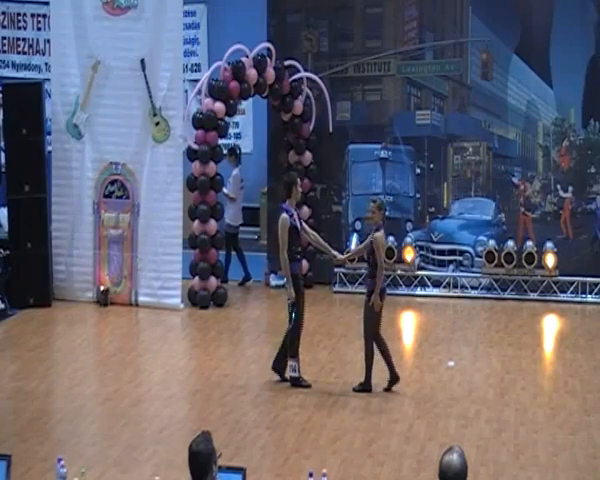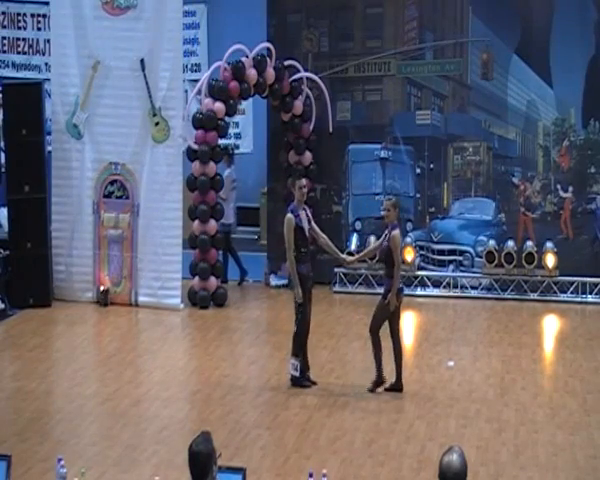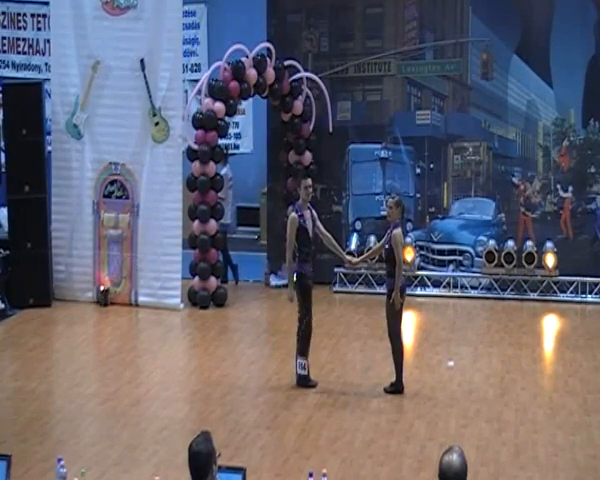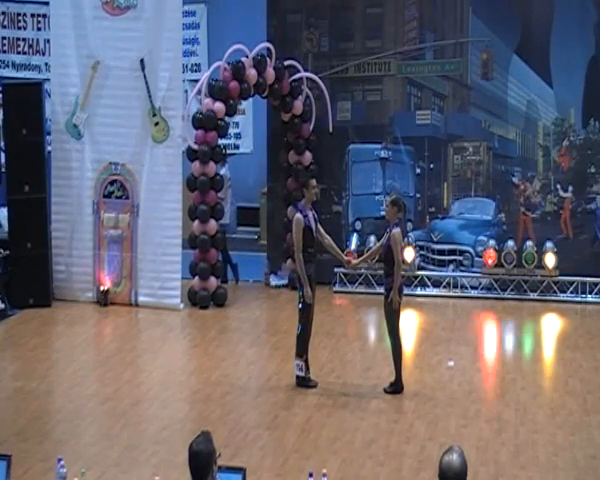
dt=0.5s
person 1, frame 1
left shoulder: (295, 213)
right shoulder: (285, 217)
left elbow: (311, 235)
right elbow: (283, 254)
left wrist: (332, 252)
right wrist: (289, 286)
left hip: (298, 272)
right hip: (292, 274)
left knee: (297, 322)
right knee: (295, 323)
left ankle: (280, 363)
right ankle: (294, 374)
person 1, frame 2
left shoulder: (306, 212)
right shoulder: (290, 217)
left elbow: (320, 237)
right elbow: (289, 254)
left wrist: (340, 256)
right wrist: (296, 285)
left hip: (308, 271)
right hip: (298, 273)
left knee: (306, 323)
right knee: (301, 323)
left ankle: (303, 370)
right ankle: (295, 374)
person 1, frame 3
left shoulder: (312, 212)
right shoulder: (295, 216)
left elbow: (325, 236)
right elbow: (289, 253)
left wrist: (344, 256)
right wrist: (291, 285)
left hip: (309, 270)
right hip: (300, 272)
left knee: (306, 321)
right knee: (305, 322)
left ankle: (303, 371)
right ankle: (301, 374)
person 1, frame 4
left shoulder: (312, 213)
right shoulder: (299, 217)
left elbow: (324, 238)
right elbow: (298, 254)
left wrist: (342, 258)
right wrist: (306, 286)
left hip: (312, 270)
right hip: (304, 273)
left knee: (308, 323)
right knee: (304, 323)
left ankle: (304, 370)
right ankle: (301, 374)
person 2, frame 1
left shoulder: (379, 236)
right shoulder: (375, 233)
left elbow: (380, 267)
right elbow: (362, 248)
left wrist: (376, 294)
right wrist: (344, 257)
left hip: (375, 289)
right hip: (374, 287)
left knee: (369, 335)
right knee: (375, 334)
left ankle: (367, 382)
right ankle: (393, 374)
person 2, frame 2
left shoulder: (395, 234)
right shoulder: (388, 232)
left elbow: (398, 266)
right elbow: (374, 249)
left wrist: (393, 293)
right wrist: (354, 259)
left hip: (393, 289)
right hip: (391, 288)
left knee: (374, 329)
right knee: (394, 334)
left ankle: (379, 376)
right ankle: (398, 381)
person 2, frame 3
left shoulder: (397, 232)
right shoulder: (391, 230)
left elbow: (400, 263)
right elbow: (378, 249)
left wrist: (397, 291)
right wrist: (358, 260)
left hip: (396, 287)
right hip: (392, 285)
left knee: (394, 335)
right knee: (394, 334)
left ankle: (398, 383)
right ankle: (398, 380)
person 2, frame 4
left shoulder: (396, 231)
right shoulder: (390, 230)
left elbow: (398, 263)
right elbow: (377, 249)
left wrist: (395, 290)
right wrist: (358, 262)
left hip: (393, 287)
right hip: (389, 285)
left knee: (394, 334)
right knee: (393, 334)
left ankle: (398, 382)
right ankle: (397, 380)
person 3, frame 1
left shoulder: (235, 174)
right shoulder: (237, 172)
left elbow: (233, 197)
left wrist: (221, 189)
right wrist: (225, 189)
left hip: (232, 217)
right hip: (235, 216)
left knee: (228, 247)
right knee: (235, 246)
left ankle: (225, 276)
right ankle: (246, 274)
person 3, frame 2
left shoulder: (227, 174)
right shoulder: (232, 172)
left elbow: (223, 197)
right wrist: (218, 190)
left hip: (225, 216)
right hip: (229, 215)
left knee: (225, 247)
right knee: (228, 246)
left ankle: (224, 276)
right ankle: (242, 270)
person 3, frame 3
left shoulder: (224, 173)
right shoulder: (227, 170)
left elbow: (222, 196)
left hip: (223, 216)
right hip: (226, 215)
left knee: (223, 246)
right knee: (223, 246)
right ankle: (225, 275)
person 3, frame 4
left shoulder: (223, 173)
right shoulder: (225, 171)
left elbow: (221, 196)
left hip: (222, 216)
right hip: (224, 216)
left knee: (222, 246)
right knee: (222, 246)
